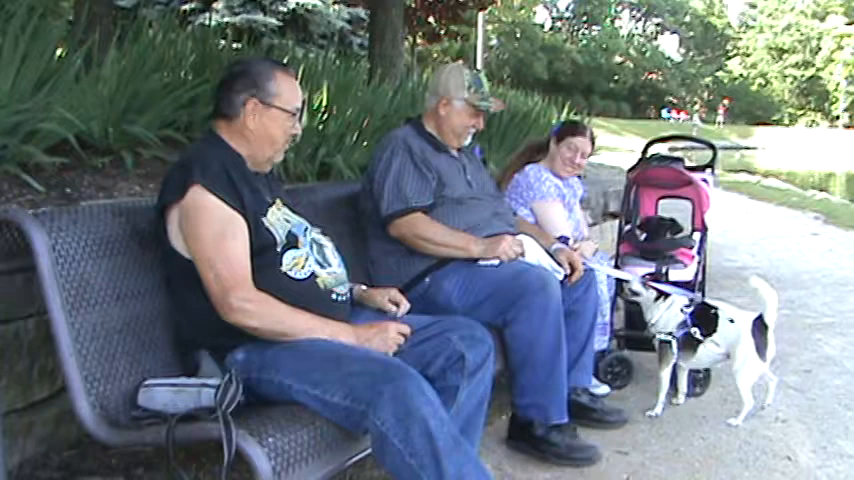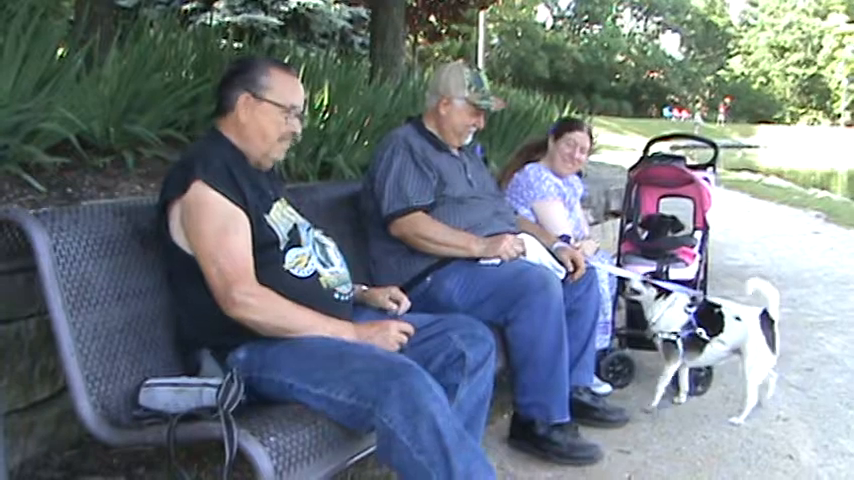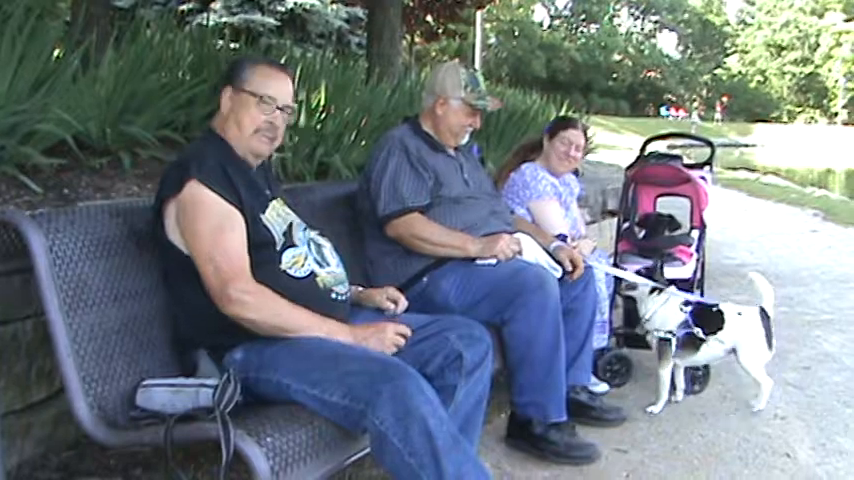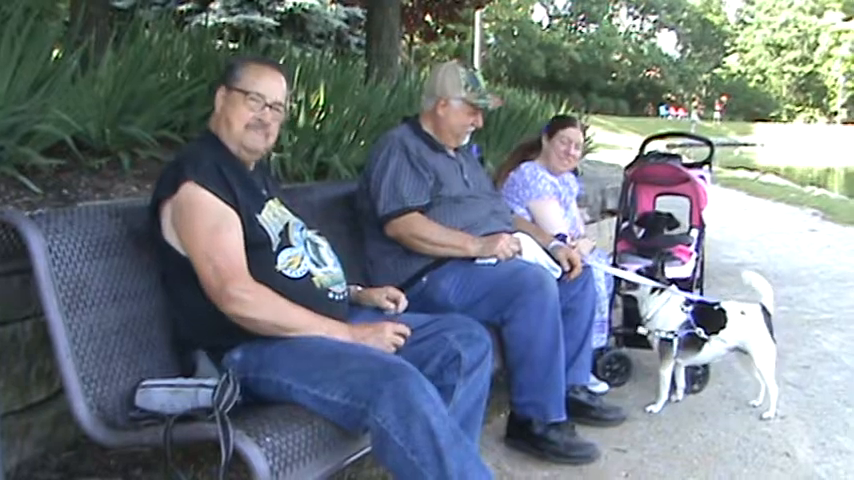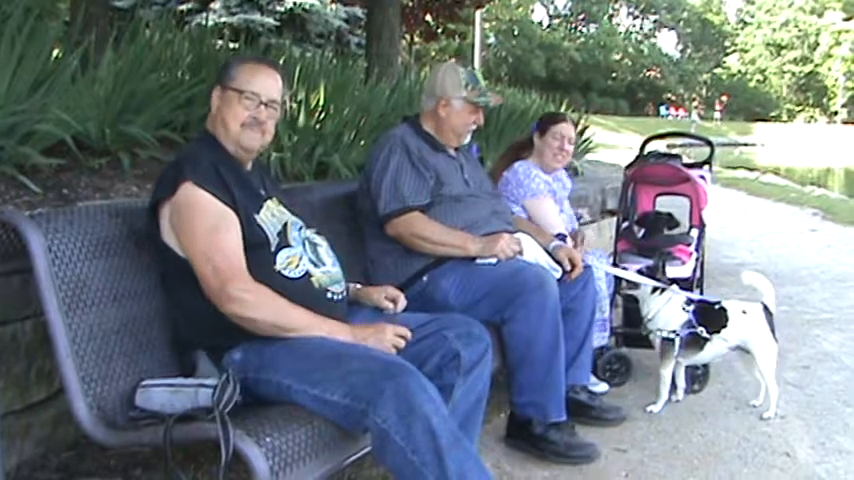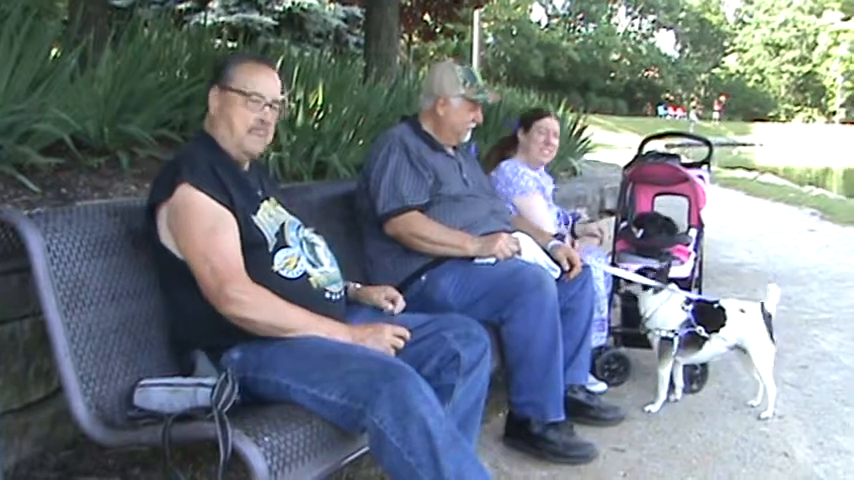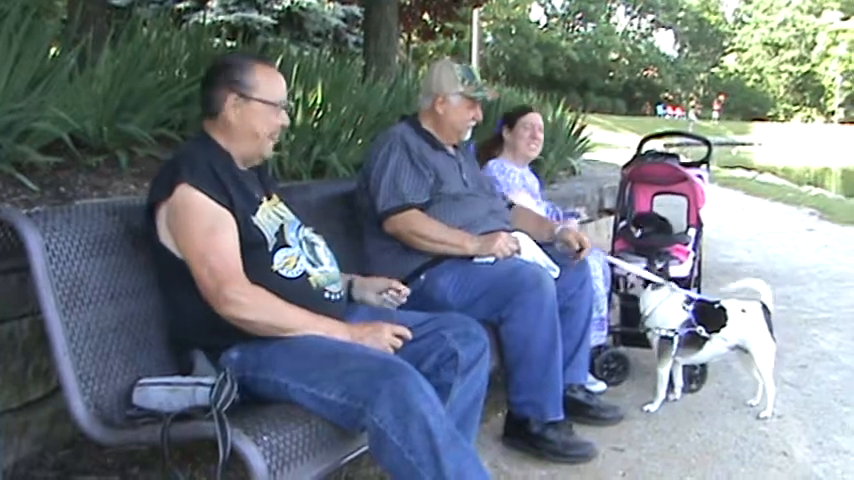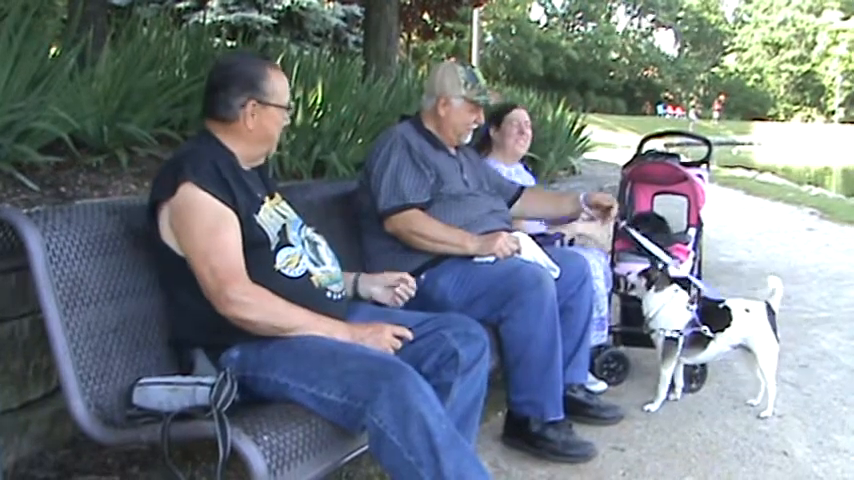
dt=0.2s
person 1, frame 1
left shoulder: (256, 171)
right shoulder: (204, 183)
right elbow: (240, 305)
left wrist: (359, 294)
right wrist: (353, 336)
left hip: (329, 321)
right hip: (260, 348)
left knee: (467, 343)
right knee: (399, 390)
person 1, frame 2
left shoulder: (258, 170)
right shoulder: (206, 179)
right elbow: (241, 300)
left wrist: (361, 294)
right wrist: (354, 333)
left hip: (329, 321)
right hip: (261, 346)
left knee: (468, 342)
right knee: (403, 386)
person 1, frame 3
left shoulder: (255, 171)
right shoulder: (201, 178)
right elbow: (238, 297)
left wrist: (357, 296)
right wrist: (351, 336)
left hip: (324, 322)
right hip: (259, 347)
left knee: (466, 342)
right knee: (397, 389)
person 1, frame 4
left shoulder: (255, 172)
right shoulder: (197, 180)
right elbow: (236, 297)
left wrist: (356, 295)
right wrist: (350, 335)
left hip: (323, 320)
right hip: (258, 347)
left knee: (466, 341)
right knee: (399, 387)
person 1, frame 5
left shoulder: (254, 172)
right shoulder: (195, 180)
right elbow: (237, 297)
left wrist: (356, 293)
right wrist: (350, 335)
left hip: (326, 320)
right hip: (257, 347)
left knee: (465, 340)
right knee: (399, 387)
person 1, frame 6
left shoulder: (251, 171)
right shoulder: (193, 182)
right elbow: (235, 298)
left wrist: (353, 293)
right wrist: (350, 336)
left hip: (326, 320)
right hip: (257, 347)
left knee: (464, 341)
right knee: (396, 389)
person 1, frame 7
left shoulder: (250, 171)
right shoulder: (192, 183)
right elbow: (234, 299)
left wrist: (356, 287)
right wrist: (349, 334)
left hip: (323, 319)
right hip: (256, 346)
left knee: (463, 339)
right knee: (397, 387)
person 1, frame 8
left shoulder: (248, 170)
right shoulder: (195, 181)
right elbow: (235, 299)
left wrist: (362, 284)
right wrist: (349, 335)
left hip: (322, 319)
right hip: (255, 347)
left knee: (463, 340)
right knee: (396, 387)
person 2, frame 1
left shoulder: (464, 154)
right shoulder: (404, 148)
left elbow: (501, 213)
right elbow: (402, 223)
left wrist: (554, 246)
right wrist: (480, 245)
left hip: (491, 261)
right hip: (433, 276)
left knee: (579, 277)
right knee: (536, 287)
left ankle: (572, 389)
right ankle: (538, 422)
person 2, frame 2
left shoulder: (466, 153)
right shoulder: (405, 147)
left elbow: (503, 213)
right elbow: (404, 223)
left wrist: (555, 244)
right wrist: (480, 245)
left hip: (495, 260)
right hip: (435, 275)
left knee: (579, 275)
right knee: (538, 286)
left ankle: (574, 389)
right ankle: (539, 422)
person 2, frame 3
left shoulder: (462, 153)
right shoulder: (401, 148)
left elbow: (499, 212)
right elbow: (400, 224)
left wrist: (551, 244)
right wrist: (476, 246)
left hip: (491, 260)
right hip: (433, 275)
left knee: (576, 275)
right knee: (534, 285)
left ankle: (571, 388)
right ankle: (537, 421)
person 2, frame 4
left shoulder: (461, 154)
right shoulder: (400, 148)
left elbow: (499, 212)
right elbow: (399, 224)
left wrist: (551, 243)
right wrist: (477, 245)
left hip: (489, 260)
right hip: (432, 275)
left knee: (576, 274)
right knee: (533, 285)
left ankle: (570, 388)
right ankle: (536, 421)
person 2, frame 5
left shoulder: (460, 153)
right shoulder: (401, 147)
left elbow: (499, 212)
right elbow: (400, 223)
left wrist: (551, 243)
right wrist: (477, 244)
left hip: (490, 260)
right hip: (433, 275)
left knee: (576, 273)
right knee: (534, 285)
left ankle: (570, 388)
right ankle: (536, 420)
person 2, frame 6
left shoulder: (459, 153)
right shoulder: (400, 147)
left elbow: (500, 211)
right elbow: (399, 223)
left wrist: (550, 243)
right wrist: (475, 245)
left hip: (487, 259)
right hip: (431, 275)
left knee: (575, 272)
right knee: (532, 284)
left ankle: (569, 387)
right ankle: (535, 421)
person 2, frame 7
left shoulder: (460, 152)
right shoulder: (400, 145)
left elbow: (503, 208)
right elbow: (398, 221)
left wrist: (556, 231)
right wrist: (475, 244)
left hip: (485, 258)
right hip: (430, 273)
left knee: (574, 270)
right knee: (531, 284)
left ankle: (568, 386)
right ankle: (534, 420)
person 2, frame 8
left shoulder: (463, 153)
right shoulder: (402, 144)
left elbow: (516, 198)
right elbow: (398, 220)
left wrist: (580, 201)
right wrist: (475, 242)
left hip: (485, 257)
right hip: (431, 272)
left knee: (574, 268)
right knee: (531, 284)
left ankle: (567, 386)
right ankle: (534, 419)
person 3, frame 1
left shoulder: (571, 183)
right shoulder: (537, 179)
left elbow: (581, 231)
right elbow: (561, 239)
left wrist: (587, 245)
right wrist: (579, 248)
left knee: (604, 264)
right knee: (591, 274)
person 3, frame 2
left shoulder: (571, 181)
right shoulder: (537, 178)
left elbow: (582, 229)
right elbow: (562, 239)
left wrist: (588, 243)
right wrist: (582, 247)
left knee: (605, 263)
right knee: (593, 273)
person 3, frame 3
left shoulder: (568, 180)
right shoulder: (532, 178)
left elbow: (579, 228)
right elbow: (558, 238)
left wrist: (585, 243)
right wrist: (578, 246)
left knee: (603, 262)
right knee: (590, 272)
person 3, frame 4
left shoulder: (566, 179)
right shoulder: (532, 177)
left elbow: (578, 227)
right elbow: (557, 238)
left wrist: (584, 242)
right wrist: (576, 246)
left knee: (601, 260)
right knee: (589, 271)
person 3, frame 5
left shoulder: (560, 177)
right shoulder: (526, 176)
left elbow: (566, 224)
right elbow: (555, 234)
left wrist: (578, 235)
right wrist: (574, 240)
left knee: (600, 261)
right knee: (590, 268)
person 3, frame 6
left shoulder: (539, 174)
right shoulder: (514, 174)
left elbow: (548, 227)
right elbow: (546, 232)
left wrist: (577, 230)
right wrist: (570, 233)
left knee: (597, 259)
person 3, frame 7
left shoulder: (522, 172)
right shoulder: (502, 172)
left wrist: (567, 224)
right wrist: (568, 228)
left knee: (595, 258)
right knee: (586, 267)
person 3, frame 8
left shoulder: (517, 170)
right shoulder: (493, 173)
right elbow: (522, 228)
left wrist: (564, 230)
left knee: (595, 258)
right knee: (585, 265)
